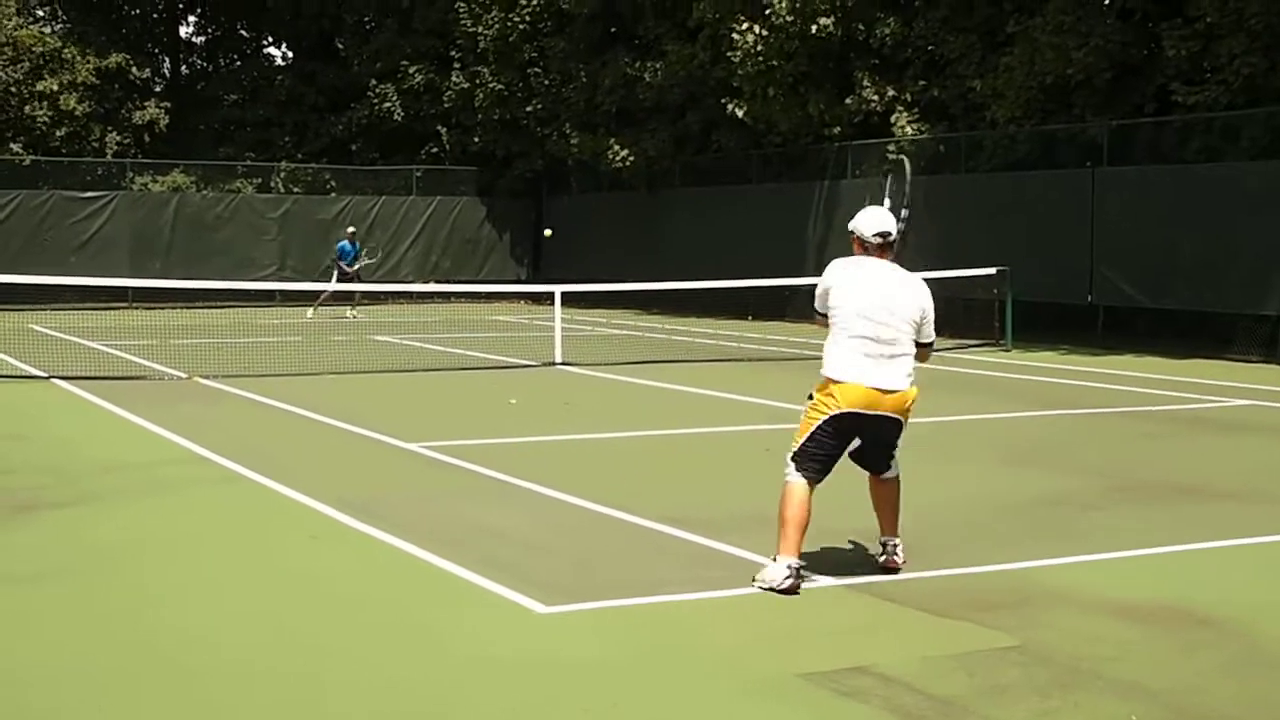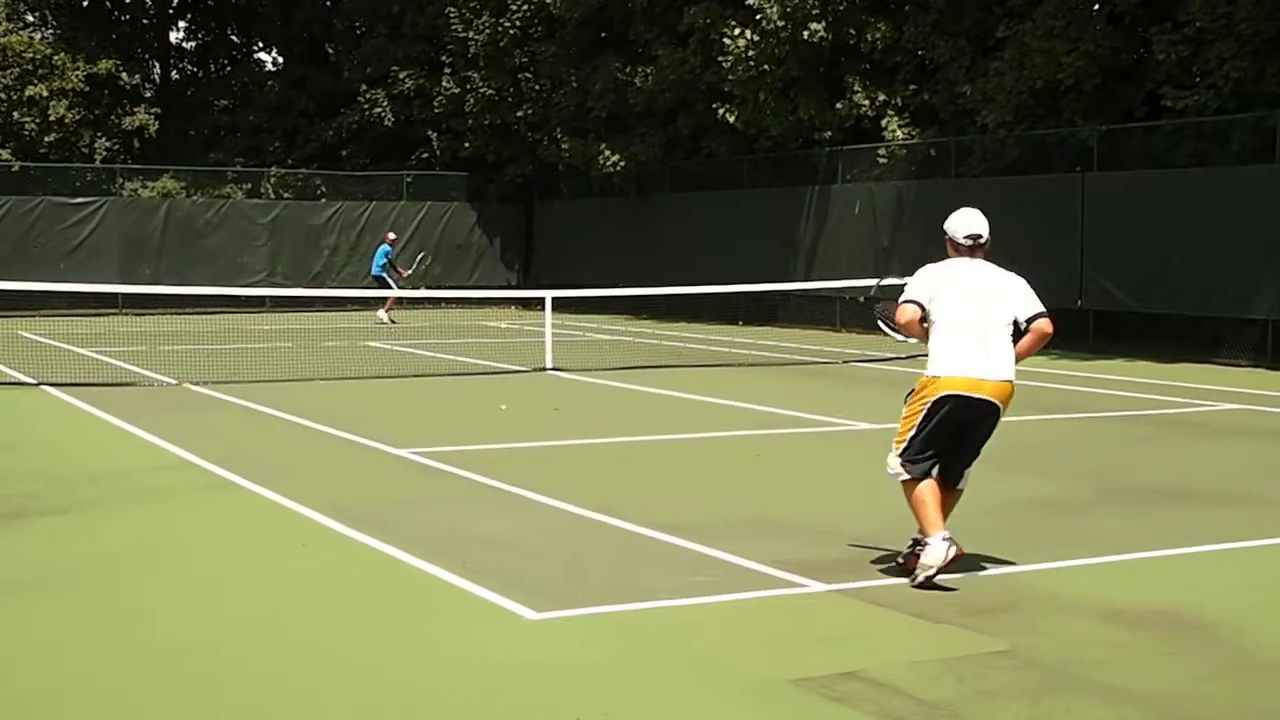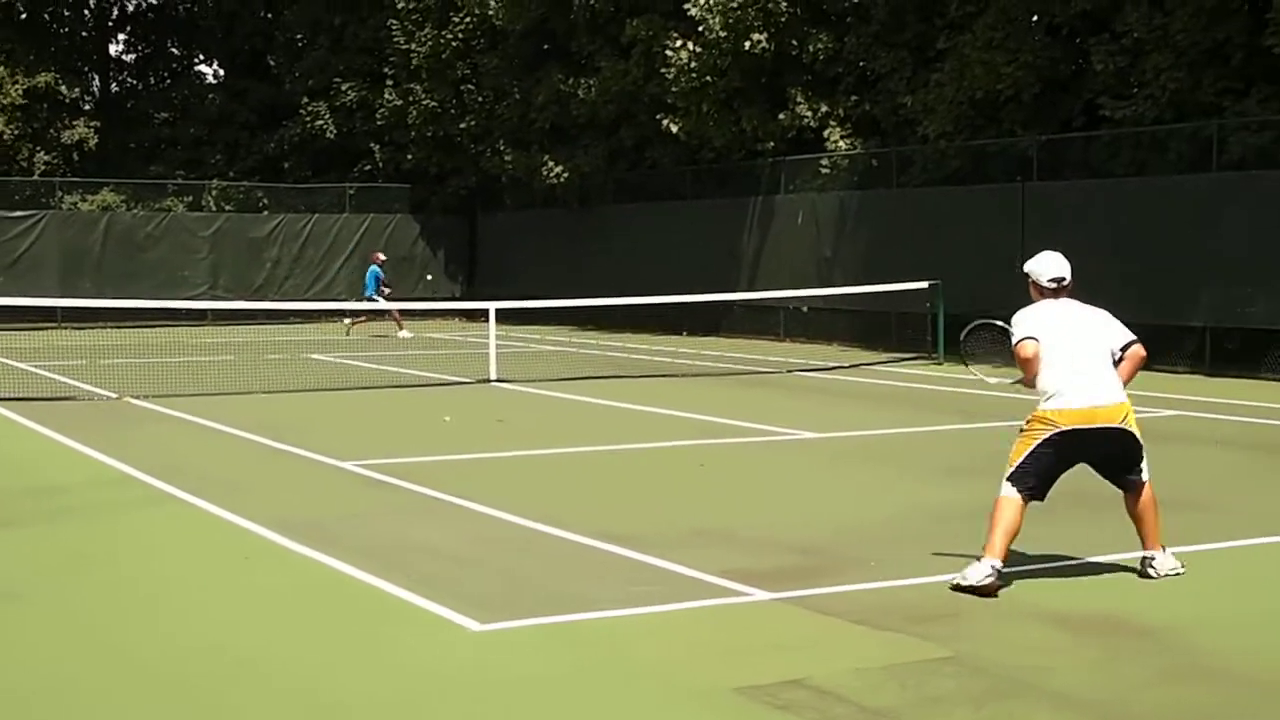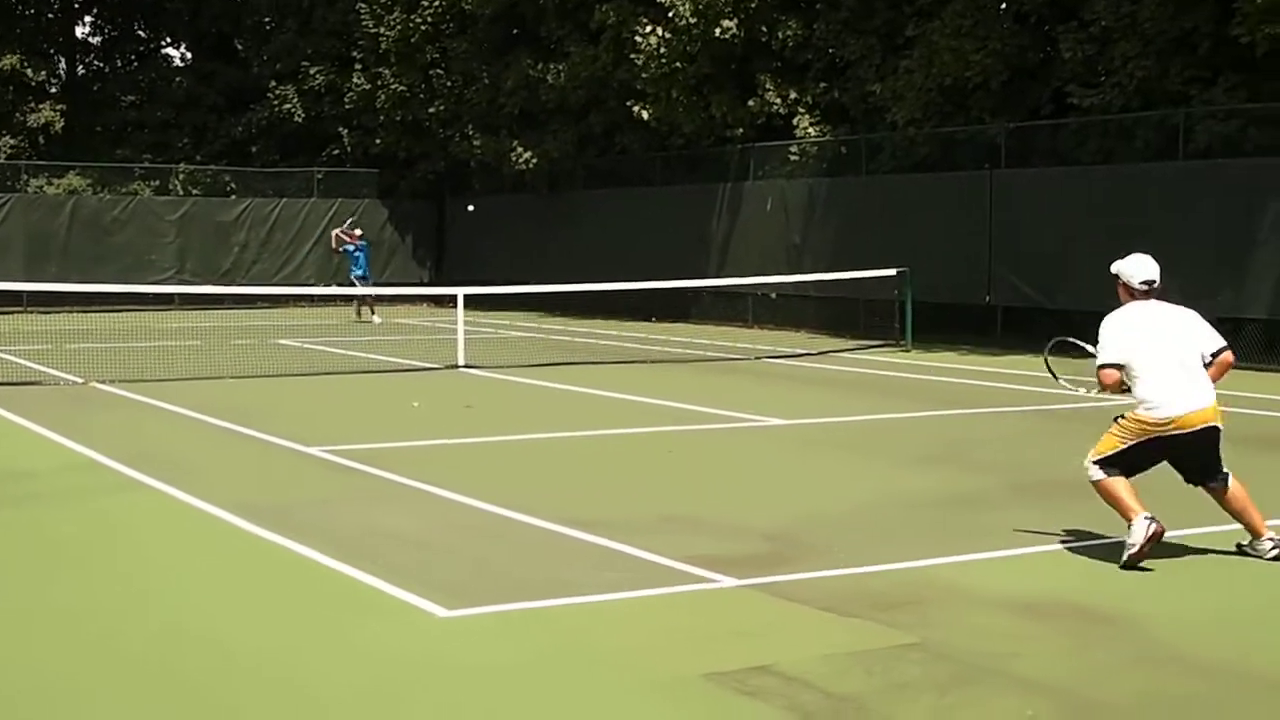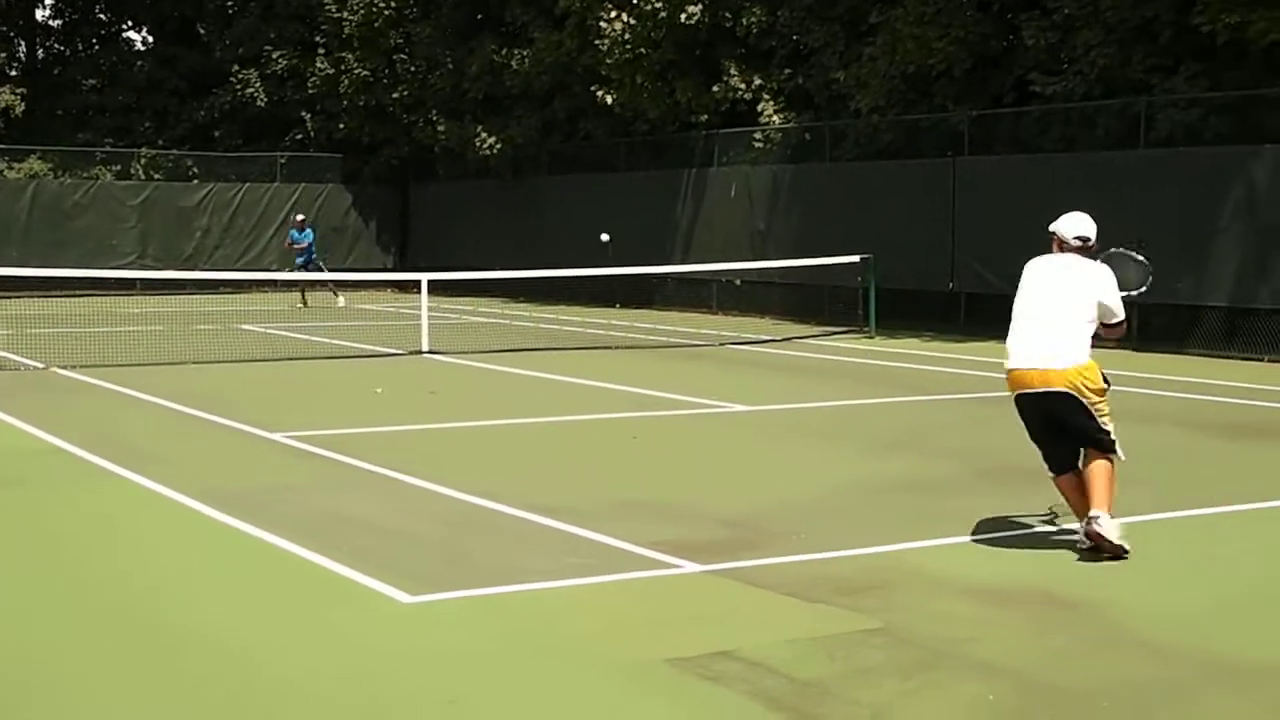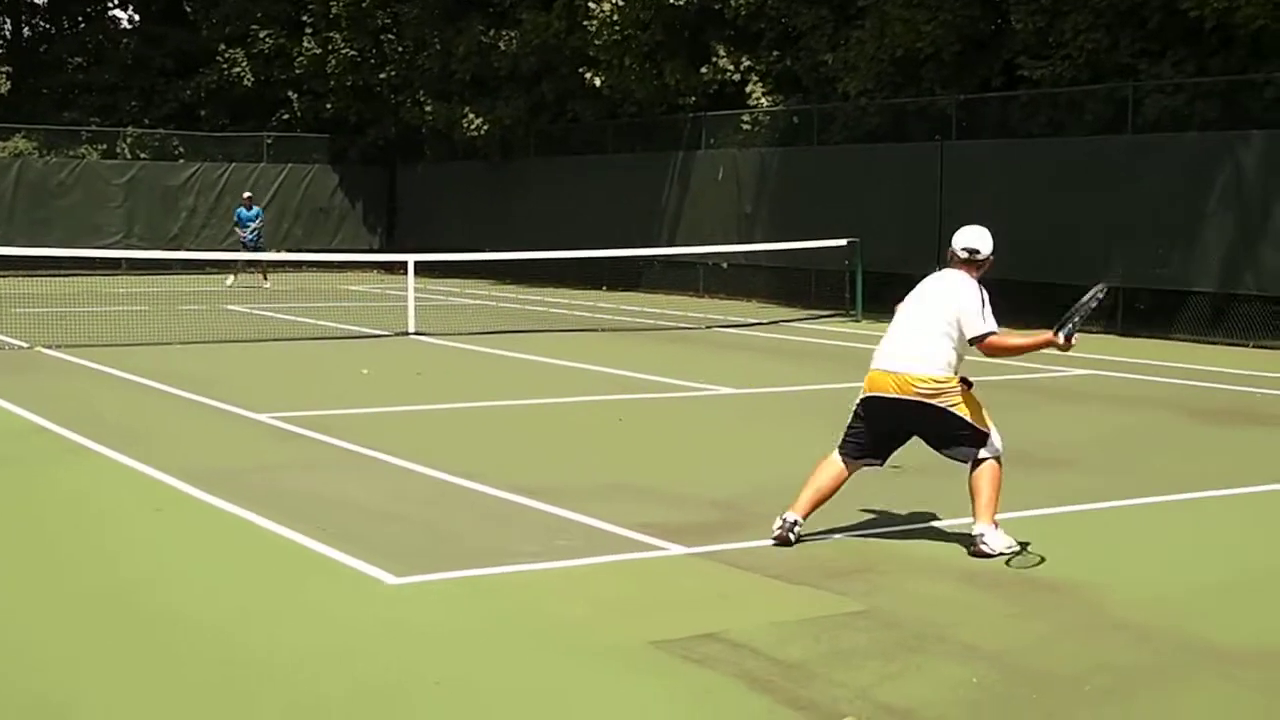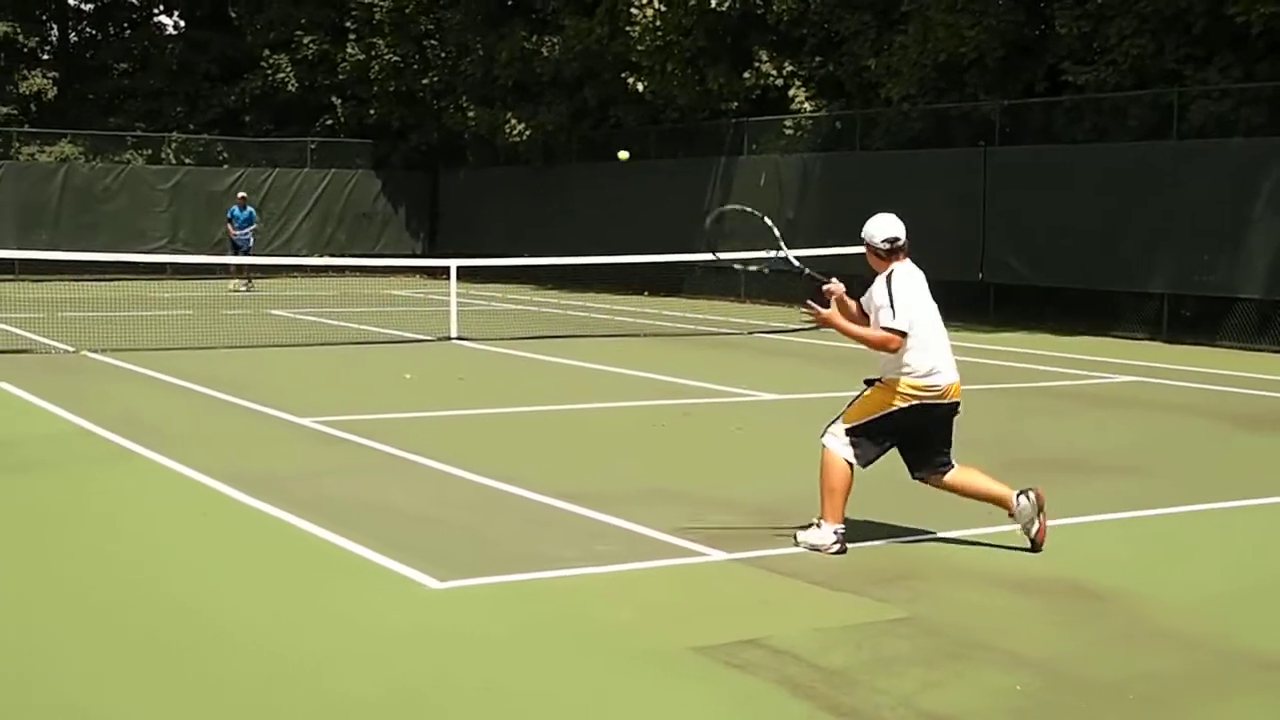
dt=0.4s
person 1, frame 1
left shoulder: (838, 270)
right shoulder: (916, 287)
left elbow: (823, 317)
right elbow: (923, 352)
left hip: (844, 391)
right hip: (896, 399)
left knee: (800, 471)
right knee: (880, 464)
left ankle: (786, 564)
right ankle: (891, 547)
person 1, frame 2
left shoulder: (931, 274)
right shoulder: (1013, 281)
left elbow: (905, 318)
right elbow: (1043, 328)
right wrist: (1010, 357)
left hip: (946, 383)
right hip: (996, 387)
left knee: (909, 465)
right knee: (952, 470)
left ankle: (935, 541)
right ankle: (924, 546)
person 1, frame 3
left shoulder: (1027, 315)
right shoulder: (1098, 315)
left elbow: (1027, 353)
right elbow: (1137, 353)
left wrist: (1034, 381)
right wrist: (1113, 388)
left hip: (1060, 415)
right hip: (1114, 412)
left knee: (1015, 489)
right knee: (1135, 478)
left ankle: (988, 565)
right ankle: (1155, 557)
person 1, frame 4
left shoulder: (1115, 321)
right shoulder: (1185, 315)
left elbow: (1109, 380)
right elbow: (1226, 358)
left hip: (1157, 419)
right hip: (1204, 415)
left knee: (1100, 467)
right knee: (1216, 480)
left ankle: (1141, 522)
person 1, frame 5
left shoulder: (1033, 267)
right shoulder: (1099, 273)
right elbow: (1115, 330)
left hip: (1022, 374)
right hip: (1071, 374)
left knee: (1060, 459)
right knee: (1100, 449)
left ankle: (1091, 525)
right ankle: (1101, 519)
person 1, frame 6
left shoulder: (933, 281)
right shoulder: (970, 291)
left elbow: (910, 322)
right elbow: (989, 344)
right wrist: (1048, 340)
left hip: (880, 382)
right hip: (928, 385)
left knee: (847, 455)
right knee: (987, 449)
left ankle: (791, 520)
right ankle: (986, 532)
person 1, frame 7
left shoulder: (893, 280)
right shoulder: (906, 273)
left elbow: (891, 341)
right elbow: (864, 316)
left wrist: (835, 322)
right wrist: (844, 301)
left hip: (911, 389)
right hip: (942, 390)
left knee: (839, 440)
right knee: (937, 470)
left ankle: (830, 530)
right ankle: (1018, 500)
